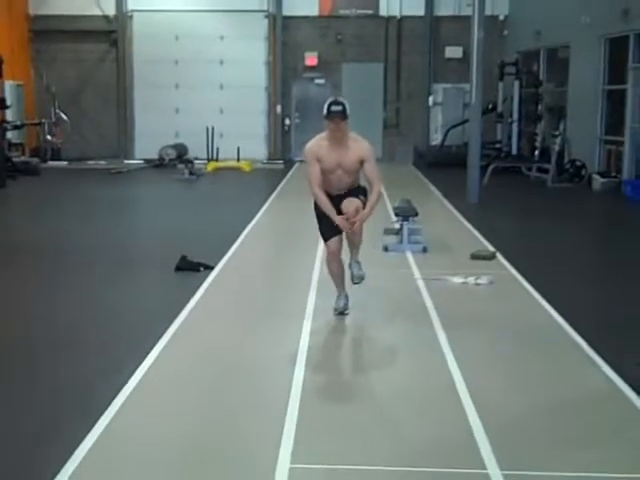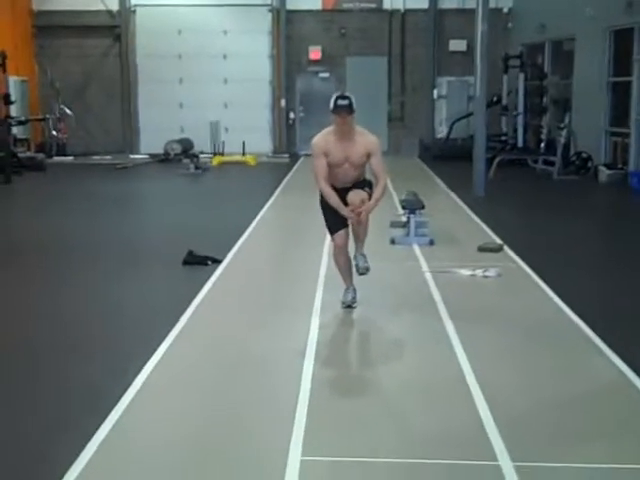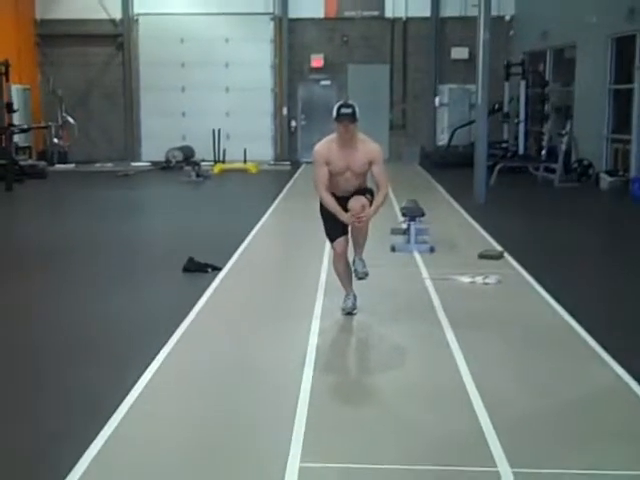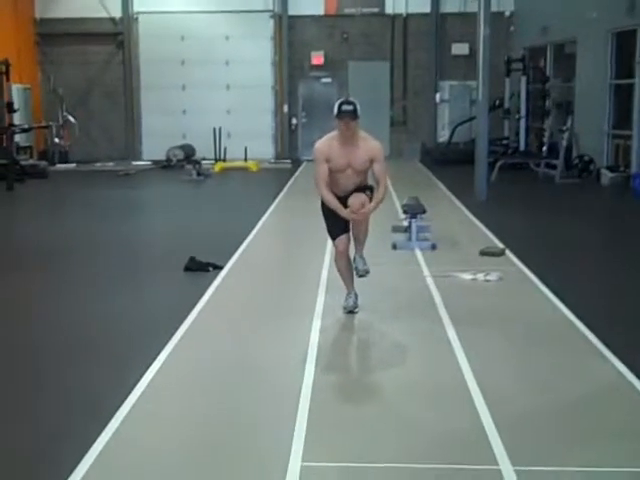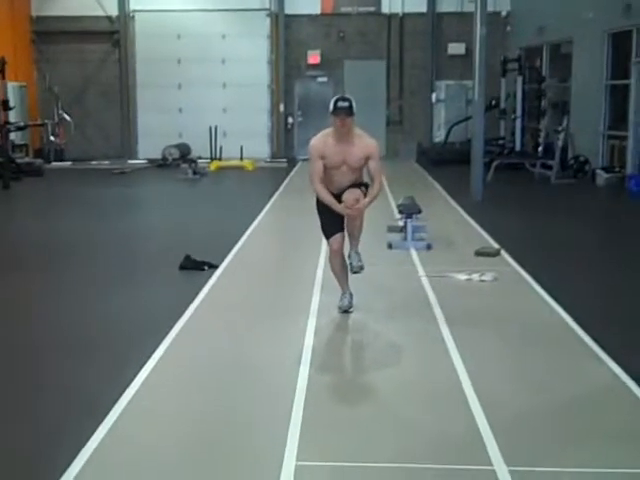
dt=0.2s
person 1, frame 1
left shoulder: (362, 147)
right shoulder: (313, 148)
left elbow: (376, 185)
right elbow: (316, 189)
left wrist: (367, 212)
right wrist: (335, 218)
left hip: (352, 194)
right hip: (326, 199)
left knee: (352, 209)
right knee: (332, 249)
left ankle: (355, 260)
right ankle: (341, 295)
person 1, frame 2
left shoulder: (369, 141)
right shoulder: (320, 142)
left elbow: (382, 179)
right elbow: (322, 182)
left wrist: (372, 204)
right wrist: (342, 210)
left hip: (358, 187)
right hip: (332, 193)
left knee: (358, 200)
right knee: (339, 242)
left ankle: (360, 252)
right ankle: (349, 288)
person 1, frame 3
left shoulder: (372, 149)
right shoulder: (322, 150)
left elbow: (383, 187)
right elbow: (321, 190)
left wrist: (372, 211)
right wrist: (342, 216)
left hip: (359, 196)
right hip: (332, 202)
left knee: (359, 207)
right knee: (339, 249)
left ankle: (359, 257)
right ankle: (349, 294)
person 1, frame 4
left shoulder: (373, 147)
right shoulder: (322, 147)
left elbow: (382, 184)
right elbow: (322, 187)
left wrist: (371, 207)
right wrist: (342, 212)
left hip: (360, 194)
right hip: (333, 201)
left knee: (361, 207)
right knee: (340, 247)
left ankle: (360, 255)
right ankle: (351, 293)
person 1, frame 5
left shoulder: (368, 144)
right shoulder: (318, 144)
left elbow: (377, 181)
right elbow: (316, 183)
left wrist: (366, 202)
right wrist: (337, 207)
left hip: (356, 191)
right hip: (328, 199)
left knee: (355, 201)
right knee: (335, 246)
left ankle: (355, 251)
right ankle: (345, 293)
